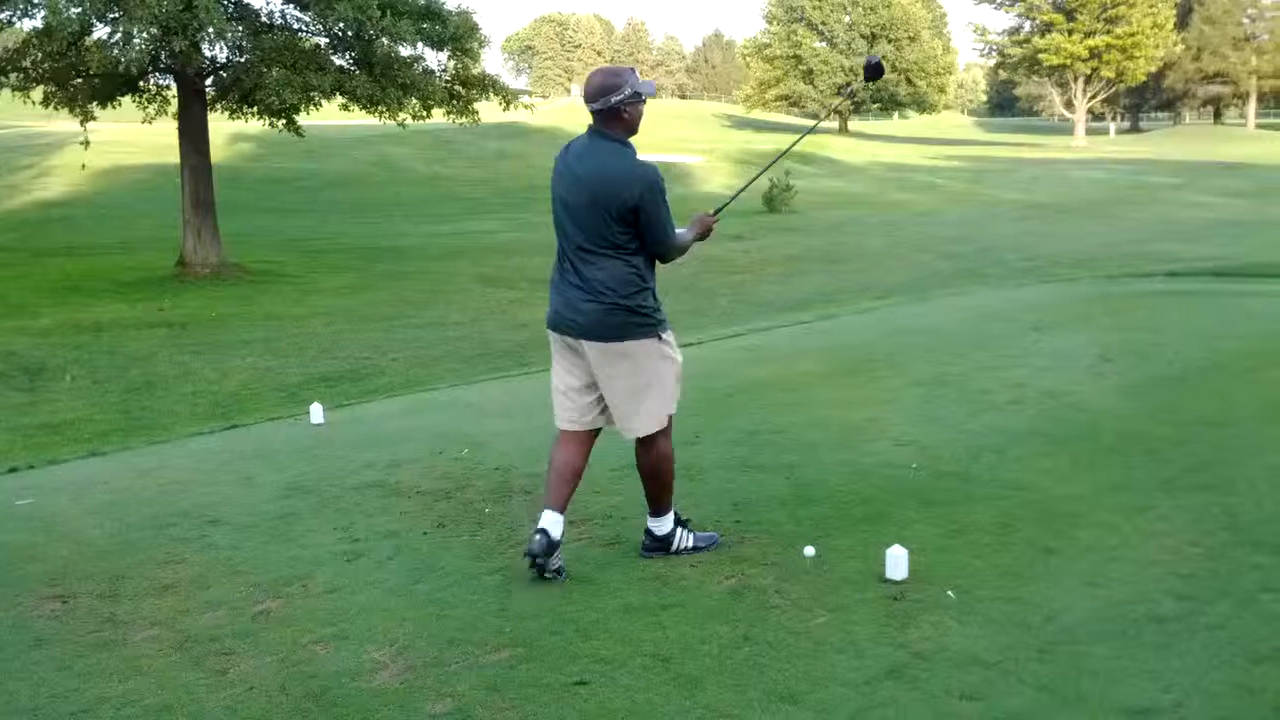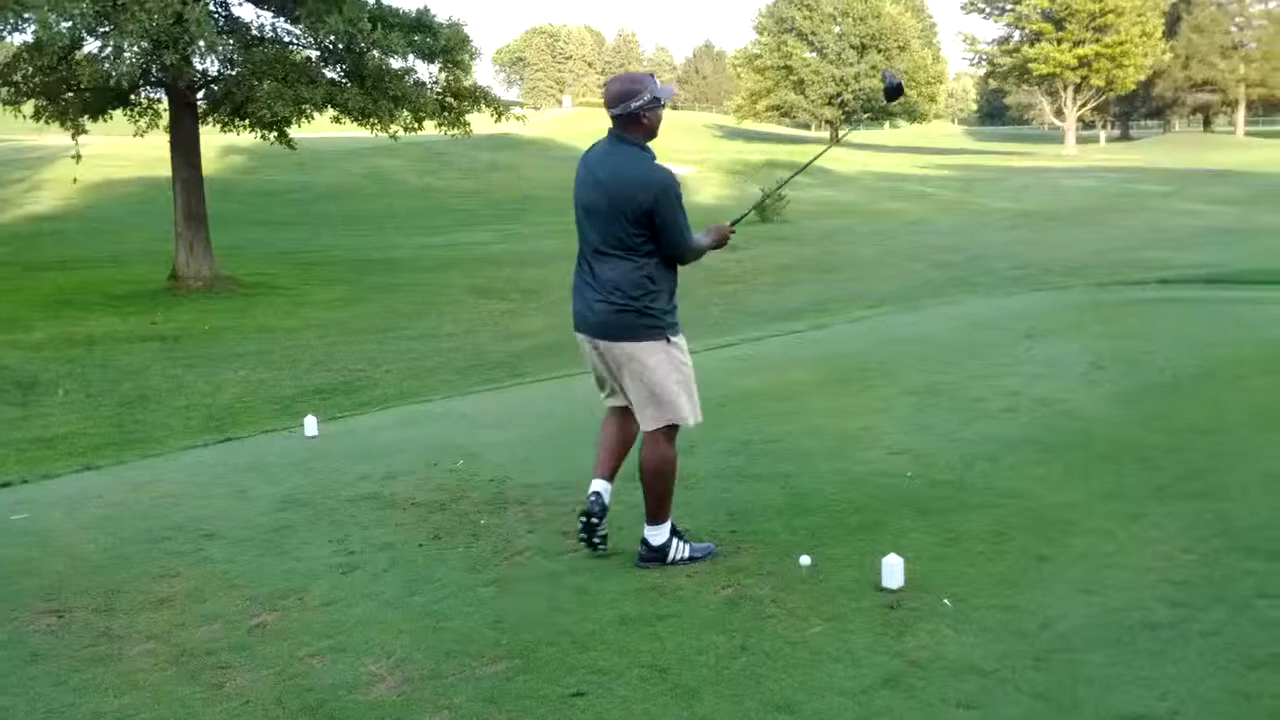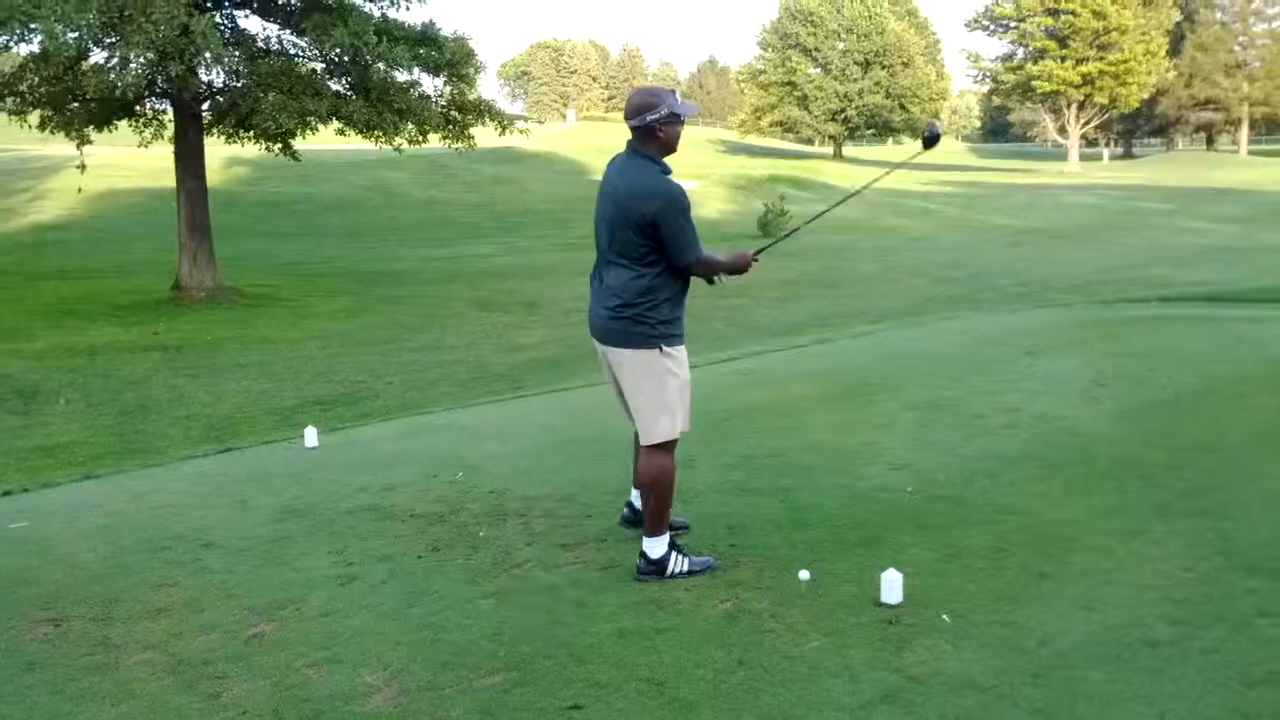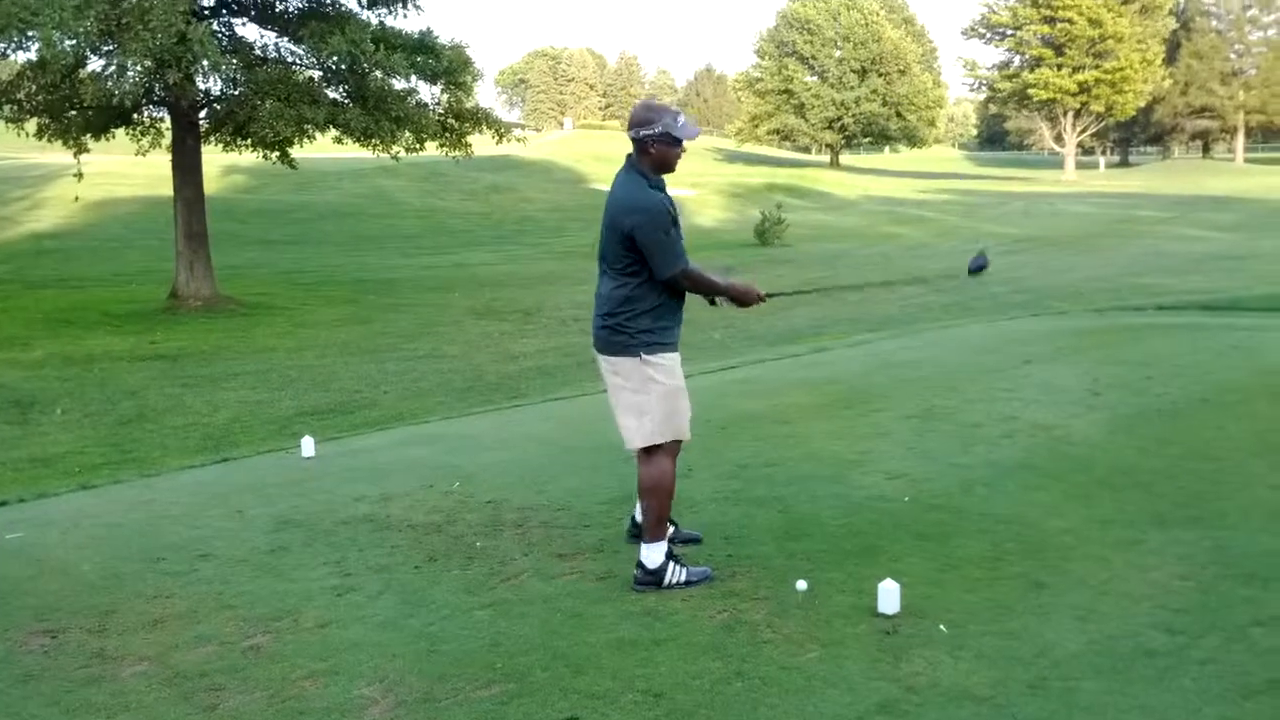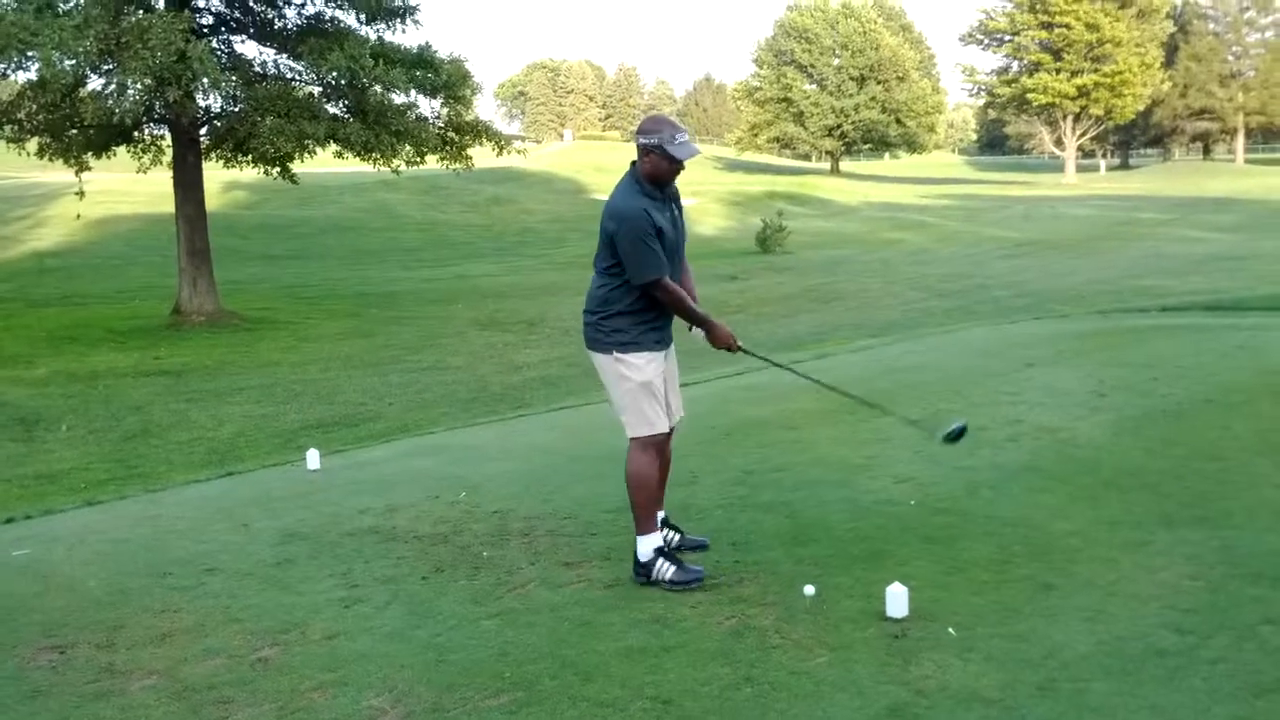
dt=0.2s
person 1, frame 1
left shoulder: (568, 156)
right shoulder: (640, 176)
right elbow: (665, 251)
left wrist: (676, 230)
right wrist: (696, 231)
left hip: (568, 317)
right hip: (626, 322)
left knee: (575, 429)
right knee: (655, 426)
left ankle: (548, 534)
right ankle: (662, 530)
person 1, frame 2
left shoulder: (591, 160)
right shoulder: (656, 180)
right elbow: (682, 252)
left wrist: (696, 237)
right wrist: (713, 238)
left hip: (590, 314)
right hip: (640, 323)
left knee: (624, 410)
right knee: (662, 427)
left ankle: (598, 495)
right ankle: (658, 539)
person 1, frame 3
left shoulder: (617, 168)
right shoulder: (663, 192)
right elbow: (691, 263)
left wrist: (712, 262)
right wrist: (730, 263)
left hip: (610, 321)
right hip: (645, 330)
left knee: (649, 425)
right knee: (660, 438)
left ankle: (641, 505)
right ankle: (656, 552)
person 1, frame 4
left shoulder: (634, 180)
right shoulder: (645, 204)
left elbow: (666, 263)
right elbow: (676, 275)
left wrist: (713, 287)
right wrist: (731, 292)
left hip: (633, 331)
right hip: (638, 339)
left knee: (664, 434)
right knee: (659, 444)
left ankle: (647, 519)
right ankle: (654, 562)
person 1, frame 5
left shoulder: (666, 192)
right shoulder: (630, 211)
left elbow: (679, 262)
right elbow: (658, 285)
left wrist: (698, 311)
right wrist: (708, 325)
left hip: (655, 333)
right hip: (623, 338)
left knee: (662, 431)
right knee: (647, 437)
left ankle: (653, 524)
right ankle: (648, 554)
